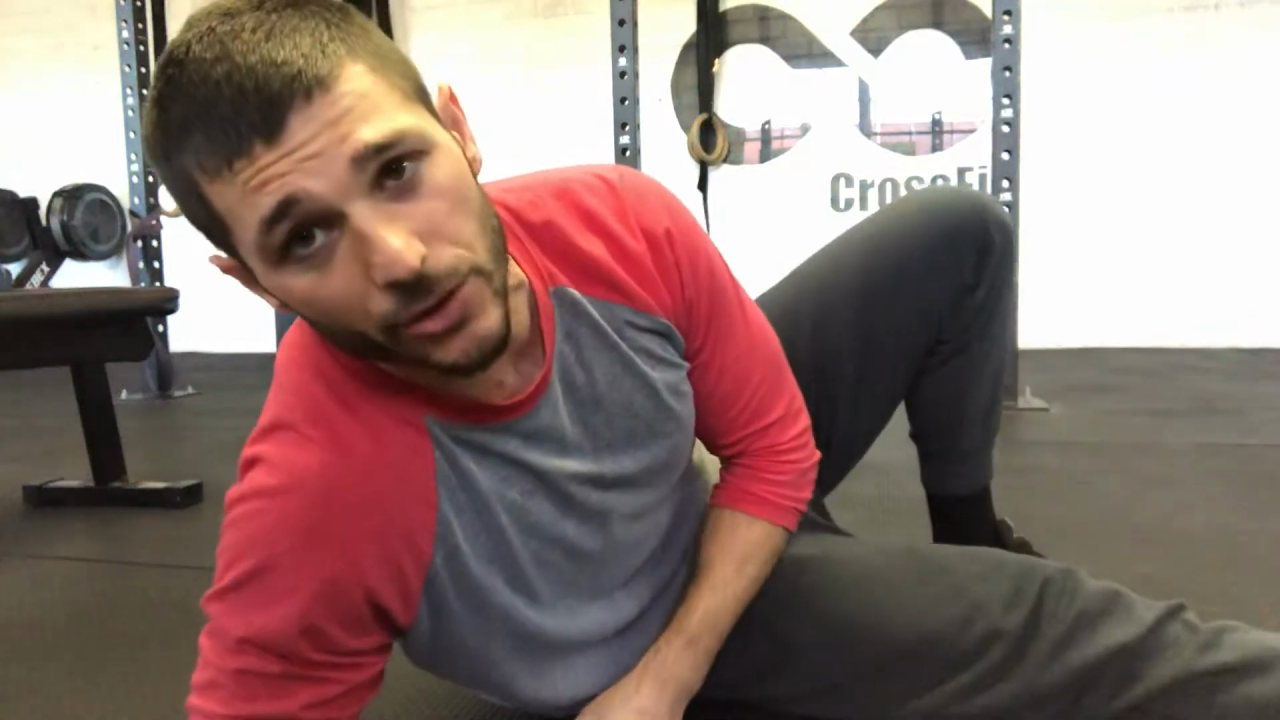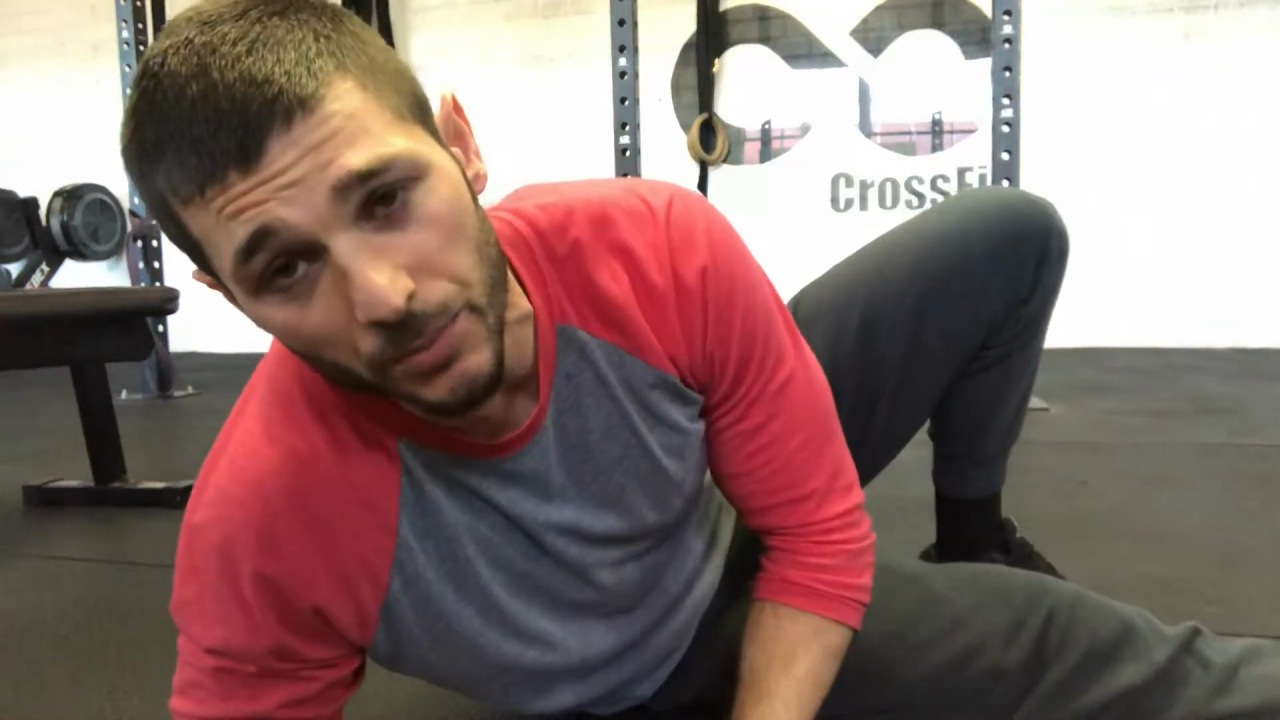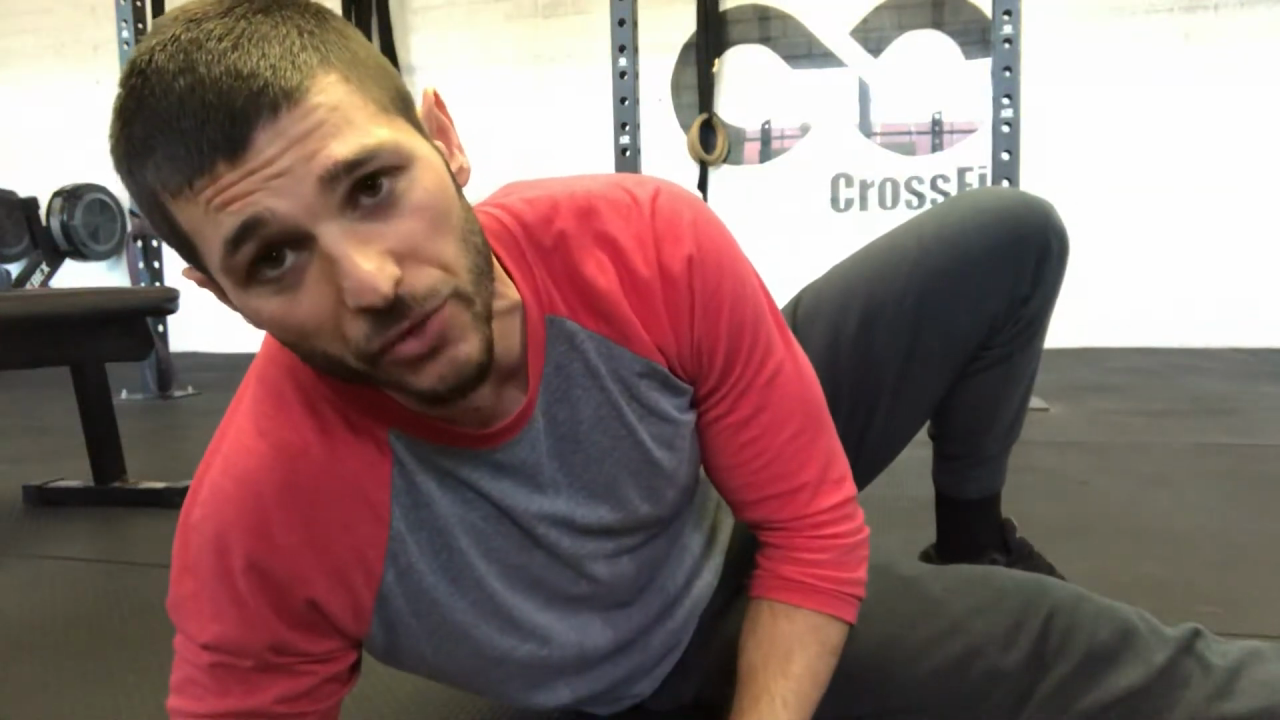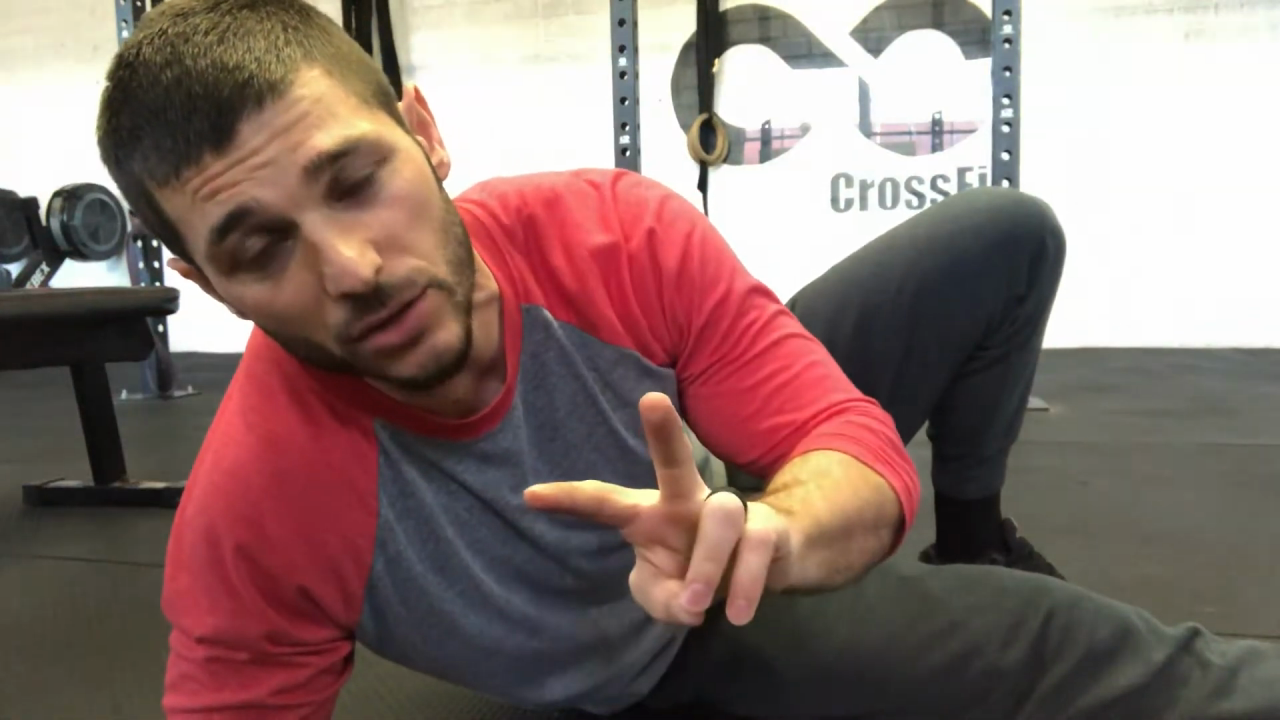
dt=1s
person 1, frame 1
left shoulder: (620, 222)
right shoulder: (305, 506)
left elbow: (775, 449)
left hip: (737, 520)
right hip: (644, 620)
left knee: (958, 233)
left ankle: (965, 533)
person 1, frame 2
left shoulder: (664, 249)
right shoulder: (261, 528)
left elbow: (819, 536)
left hip: (762, 519)
left knee: (1009, 238)
left ankle: (972, 543)
person 1, frame 3
left shoulder: (650, 245)
right shoulder: (256, 529)
left elbow: (812, 527)
left hip: (753, 523)
left knee: (1010, 238)
left ankle: (973, 545)
person 1, frame 4
left shoulder: (619, 232)
right shoulder: (250, 516)
left elbow: (855, 451)
left wrist: (771, 530)
left hip: (725, 487)
left knee: (1004, 237)
left ankle: (974, 535)
